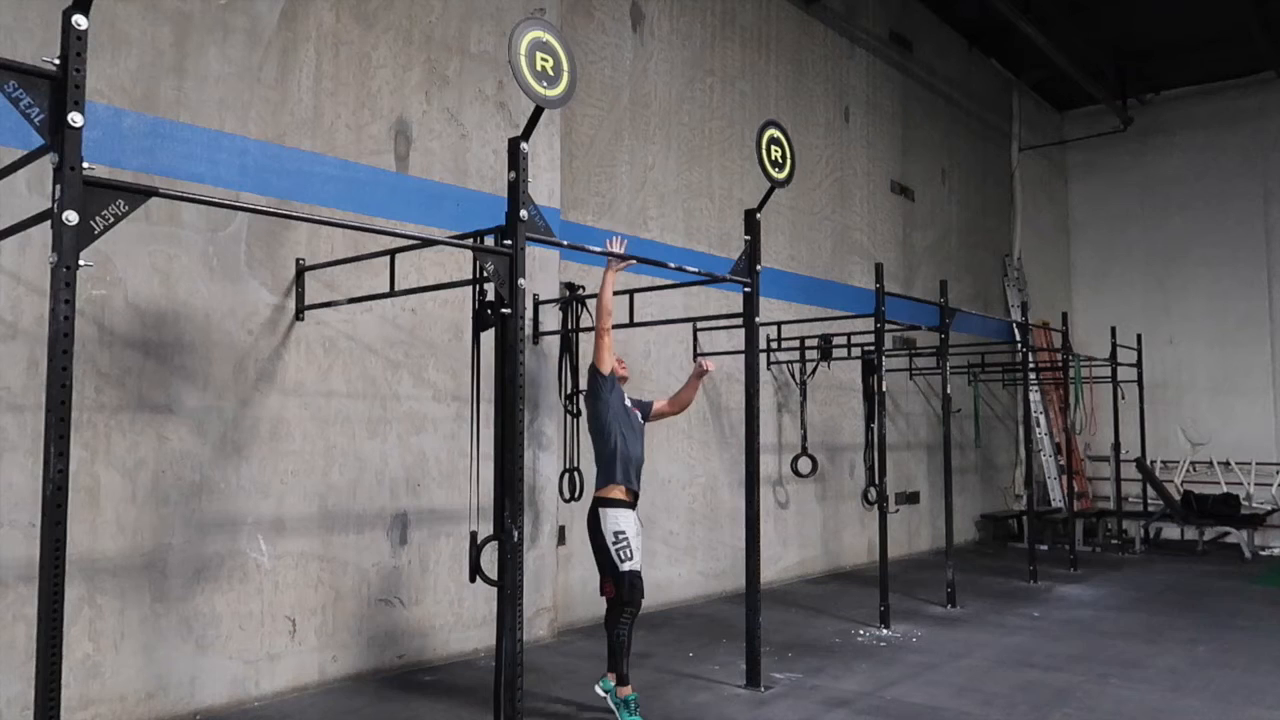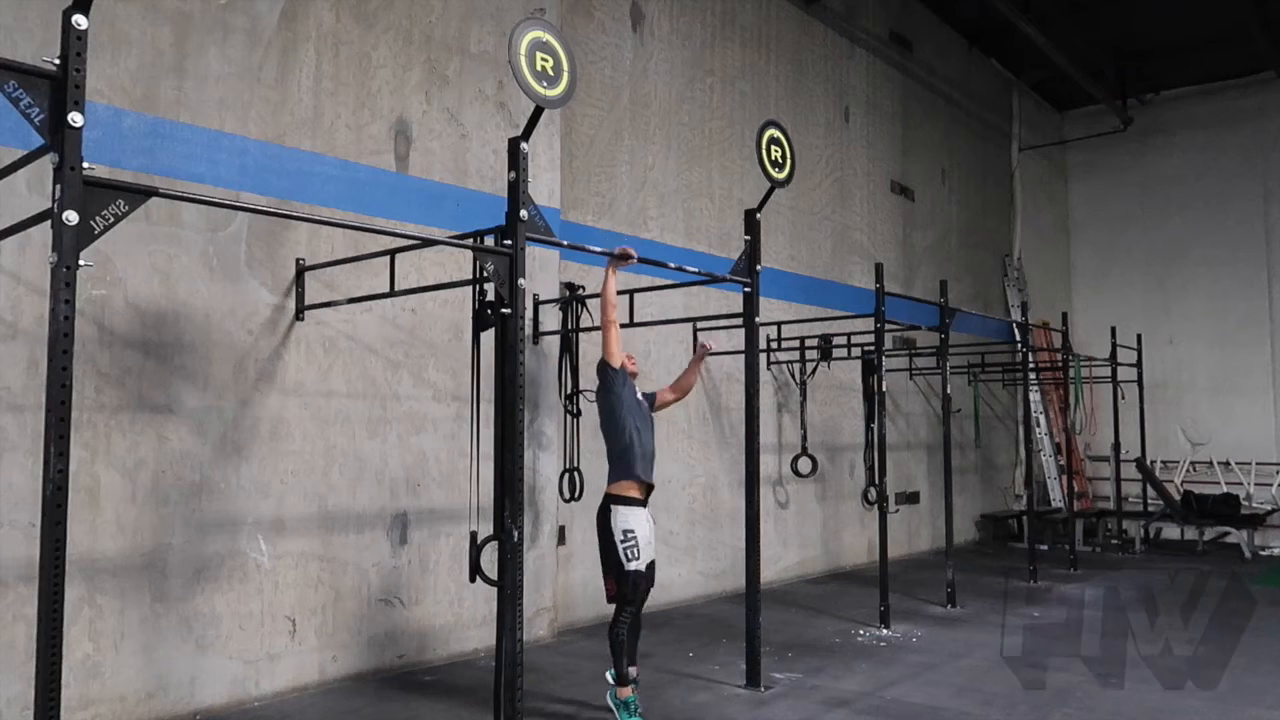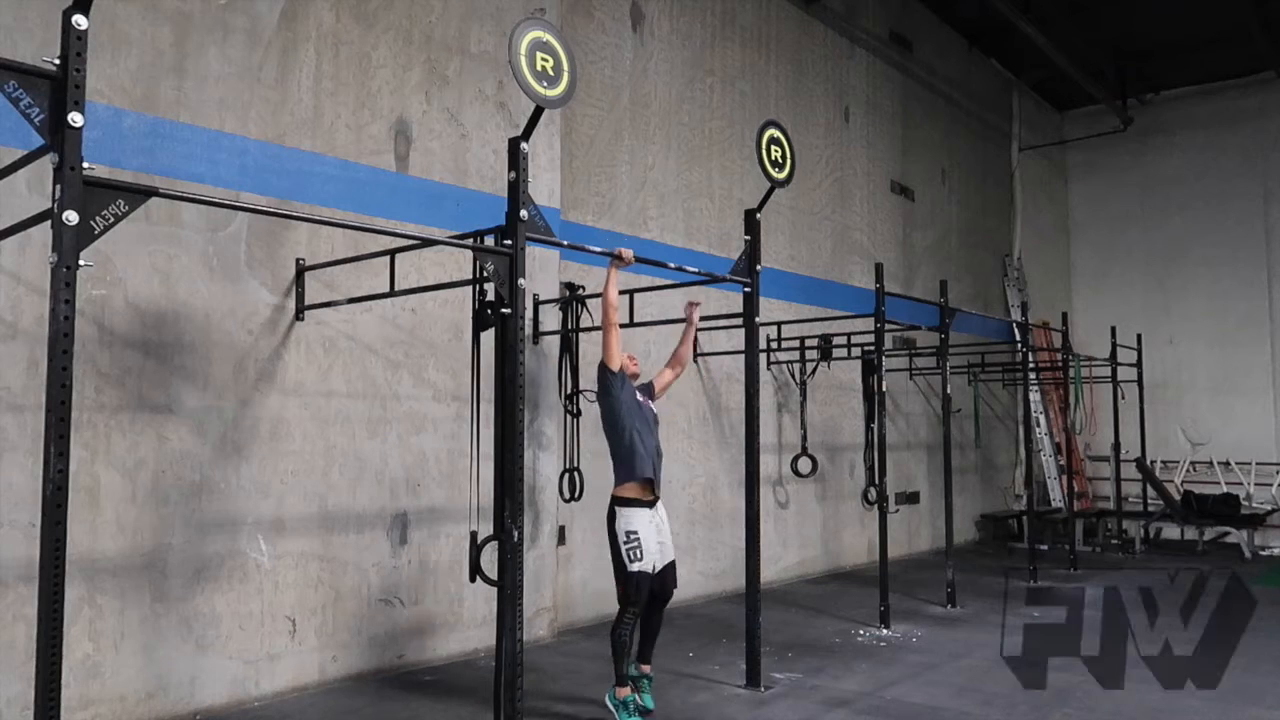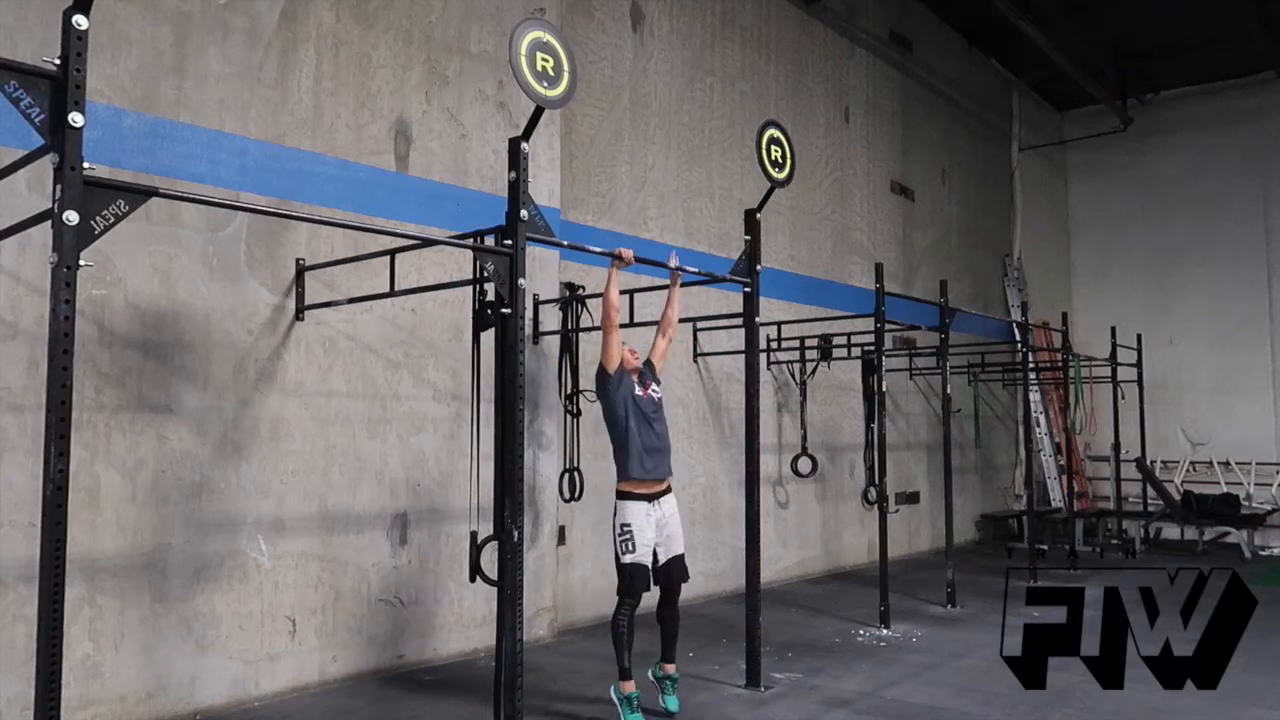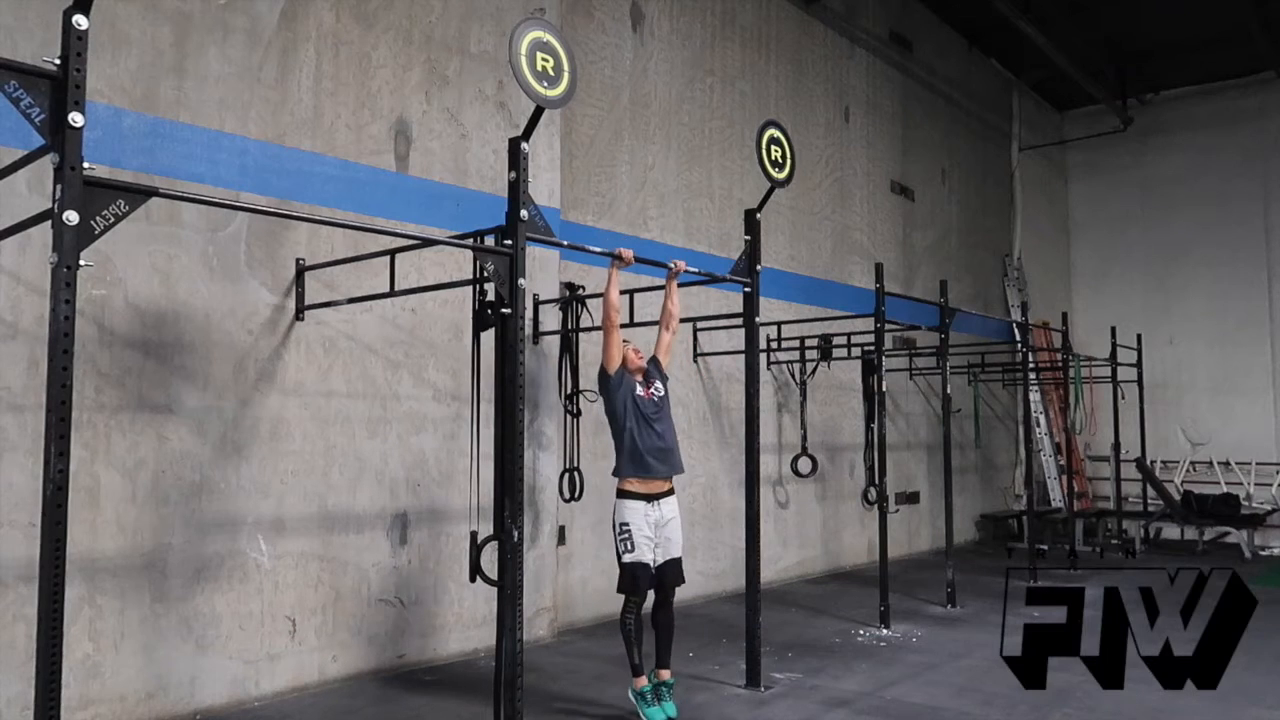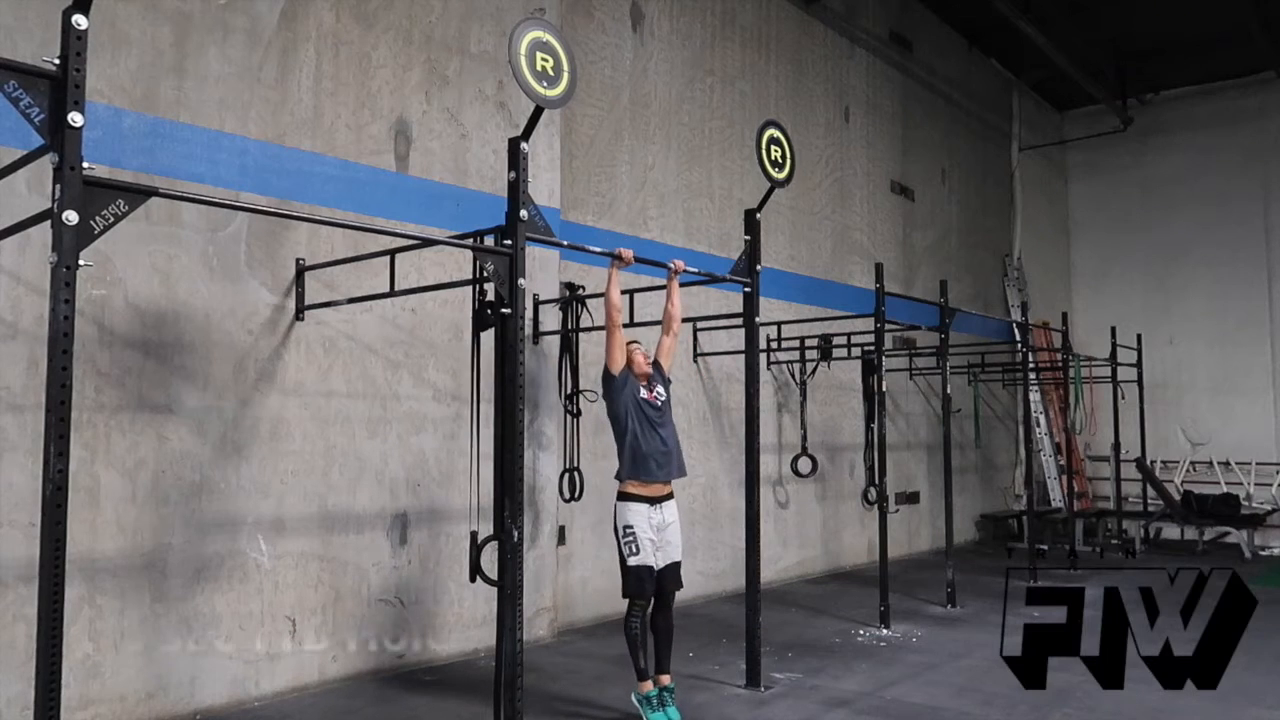
dt=0.2s
person 1, frame 1
left shoulder: (632, 405)
right shoulder: (601, 390)
left elbow: (675, 406)
right elbow: (604, 327)
left wrist: (696, 376)
right wrist: (610, 270)
left hip: (627, 511)
right hip: (611, 511)
left knee: (622, 601)
right knee: (627, 601)
left ankle: (612, 677)
person 1, frame 2
left shoulder: (640, 399)
right shoulder: (613, 387)
left elbow: (679, 391)
right elbow: (609, 321)
left wrist: (698, 357)
right wrist: (613, 268)
left hip: (641, 507)
right hip: (622, 509)
left knee: (637, 597)
right knee: (628, 601)
left ankle: (624, 671)
person 1, frame 3
left shoulder: (643, 393)
right shoulder: (613, 388)
left elbow: (675, 365)
right elbow: (610, 324)
left wrist: (690, 322)
right wrist: (615, 269)
left hip: (655, 508)
right hip: (630, 511)
left knee: (661, 594)
right knee: (633, 601)
left ankle: (639, 667)
person 1, frame 4
left shoulder: (651, 380)
right shoulder: (614, 385)
left elbow: (666, 333)
right elbow: (610, 321)
left wrist: (675, 284)
right wrist: (615, 270)
left hip: (665, 500)
right hip: (634, 504)
left knee: (672, 588)
right knee: (631, 595)
left ankle: (666, 670)
person 1, frame 5
left shoulder: (657, 378)
right shoulder: (616, 384)
left elbow: (669, 326)
right elbow: (611, 322)
left wrist: (673, 281)
right wrist: (615, 270)
left hip: (667, 501)
right hip: (633, 503)
left knee: (666, 592)
right knee: (636, 593)
left ankle: (664, 677)
person 1, frame 6
left shoulder: (660, 383)
right shoulder: (620, 387)
left elbow: (671, 328)
right elbow: (614, 323)
left wrist: (674, 281)
right wrist: (616, 269)
left hip: (666, 505)
right hip: (634, 506)
left knee: (666, 597)
right knee: (641, 597)
